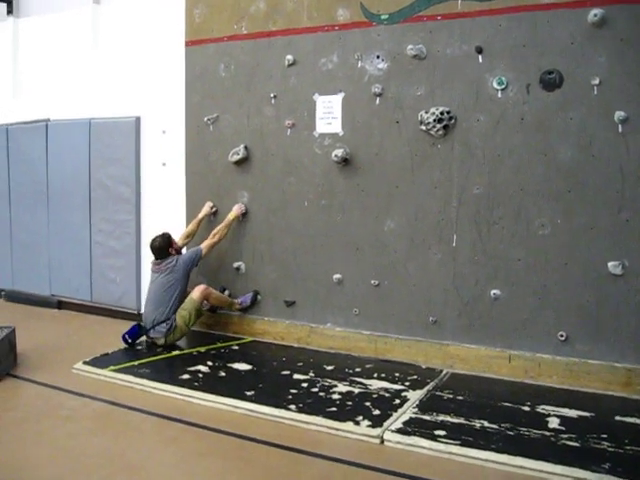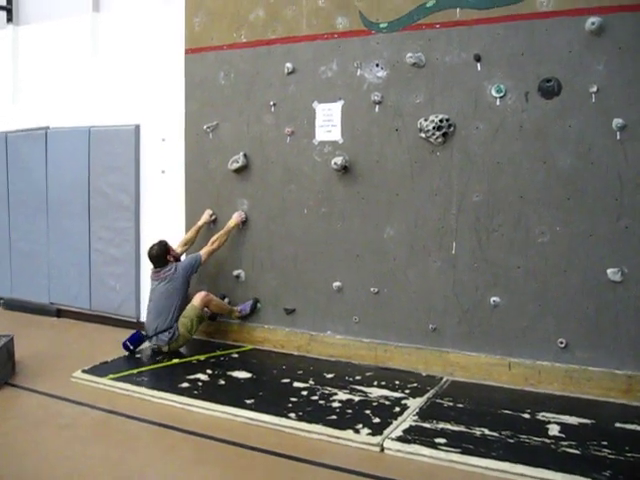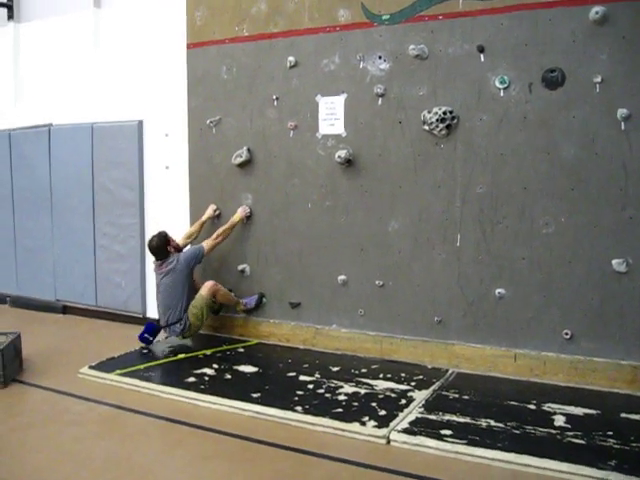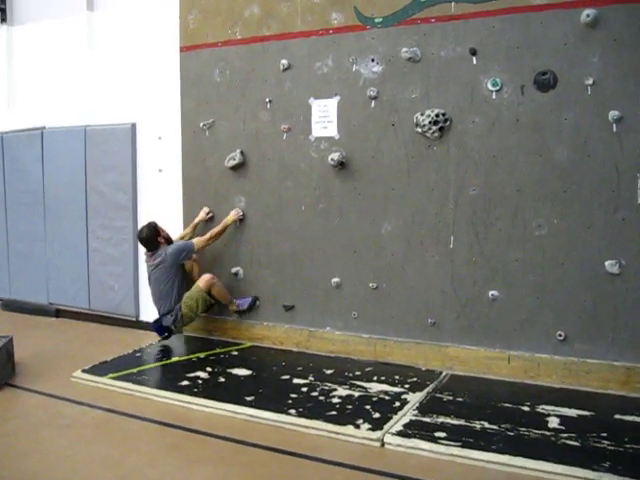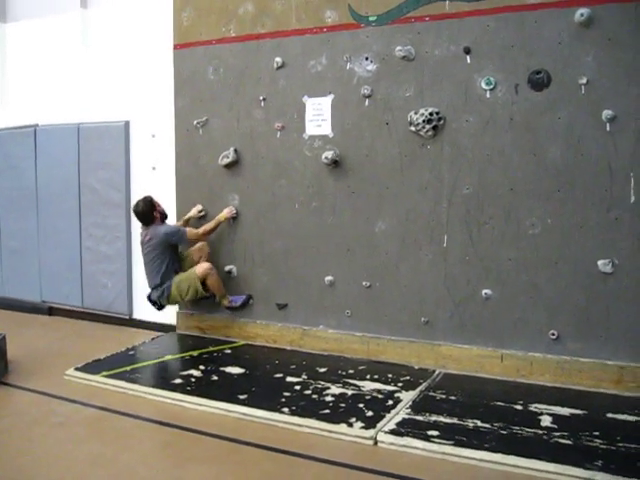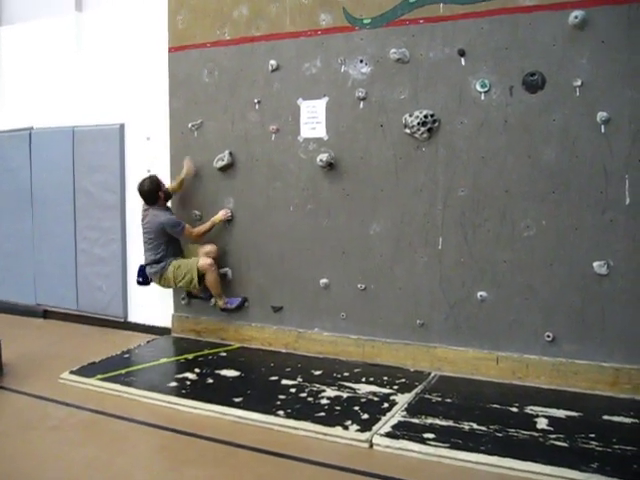
dt=0.2s
person 1, frame 1
left shoulder: (157, 264)
right shoulder: (180, 263)
left elbow: (185, 237)
right elbow: (212, 238)
left wrist: (202, 215)
right wrist: (232, 216)
left hip: (153, 330)
right hip: (165, 333)
right knee: (202, 289)
right ankle: (234, 305)
person 1, frame 2
left shoulder: (156, 271)
right shoulder: (179, 270)
left elbow: (184, 245)
right elbow: (212, 246)
left wrist: (201, 223)
right wrist: (232, 223)
left hip: (156, 337)
right hip: (168, 340)
right knee: (203, 296)
right ankle: (236, 313)
person 1, frame 3
left shoulder: (160, 263)
right shoulder: (181, 261)
left elbow: (187, 238)
right elbow: (216, 239)
left wrist: (205, 217)
right wrist: (237, 218)
left hip: (171, 324)
right hip: (182, 327)
right knee: (211, 285)
left ankle: (213, 303)
right ankle: (241, 305)
person 1, frame 4
left shoulder: (151, 254)
right shoulder: (170, 253)
left elbow: (180, 240)
right elbow: (207, 239)
left wrist: (197, 221)
right wrist: (228, 220)
left hip: (171, 307)
right hip: (177, 314)
left knee: (191, 259)
right knee: (208, 278)
left ankle: (204, 300)
right ankle: (234, 305)
person 1, frame 5
left shoulder: (148, 228)
right shoulder: (164, 232)
right elbow: (199, 234)
left wrist: (189, 216)
right wrist: (221, 217)
right hip: (167, 290)
left knee: (202, 247)
right knee: (206, 268)
left ankle: (199, 290)
right ankle: (226, 301)
person 1, frame 6
left shoulder: (150, 206)
right shoulder: (164, 218)
left elbow: (171, 190)
right elbow: (194, 234)
left wrist: (183, 176)
right wrist: (216, 219)
left hip: (168, 258)
right hip: (162, 270)
left knee: (211, 250)
right knee: (208, 264)
left ankle: (194, 288)
right ankle: (222, 302)
